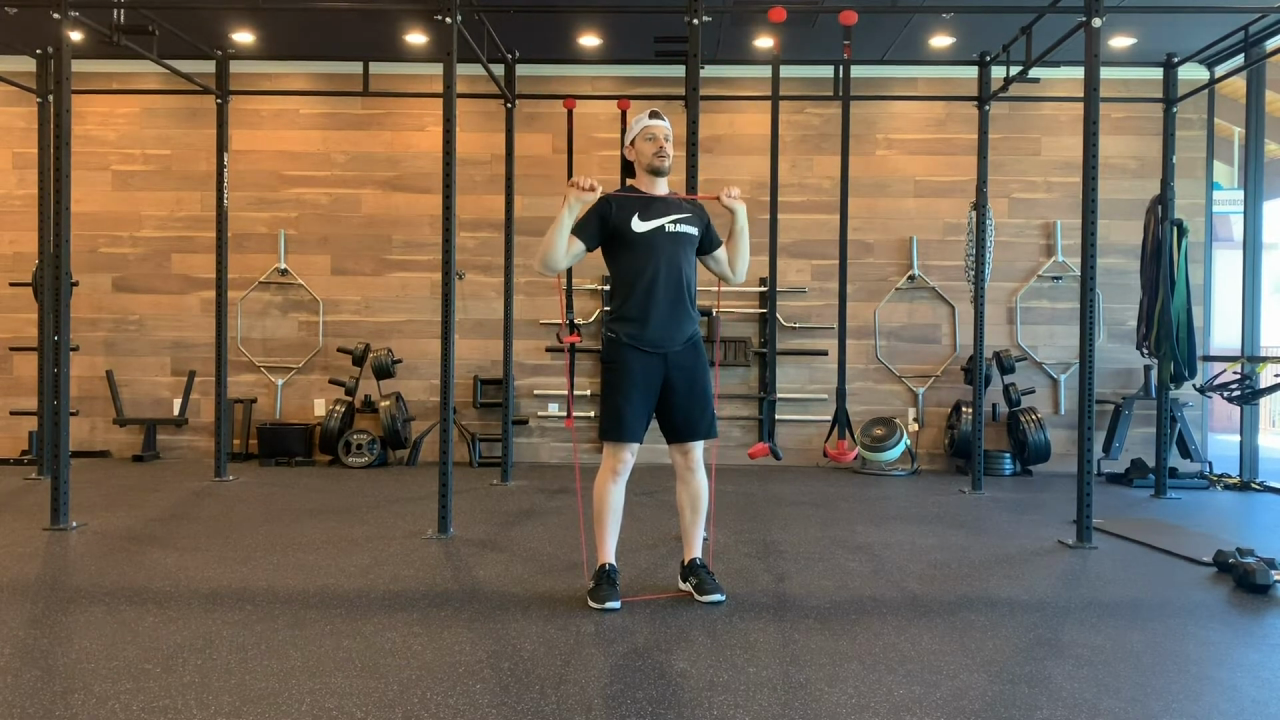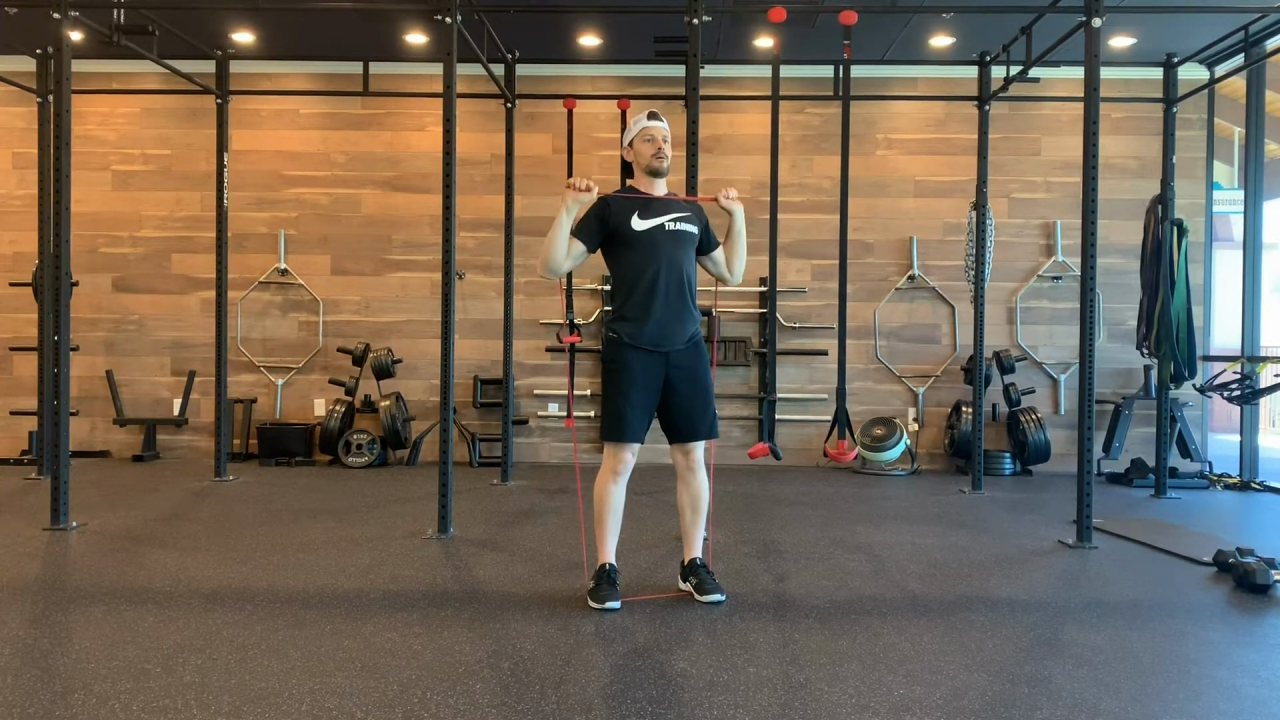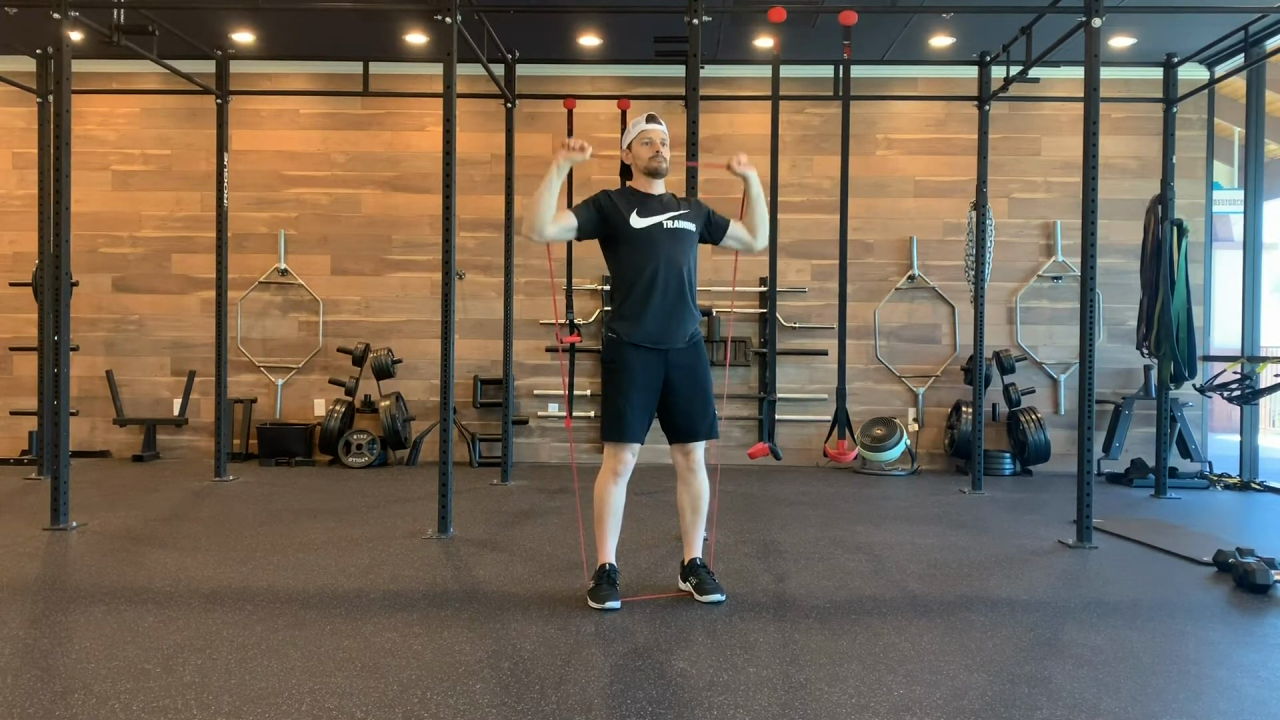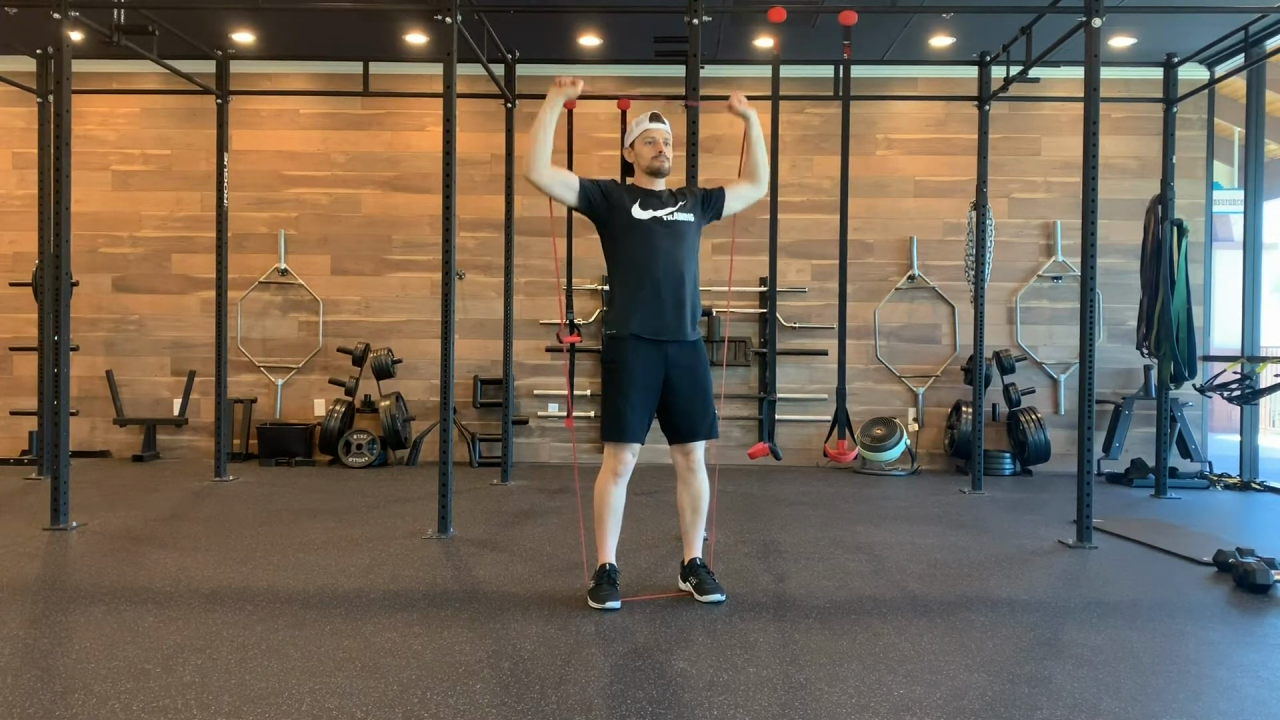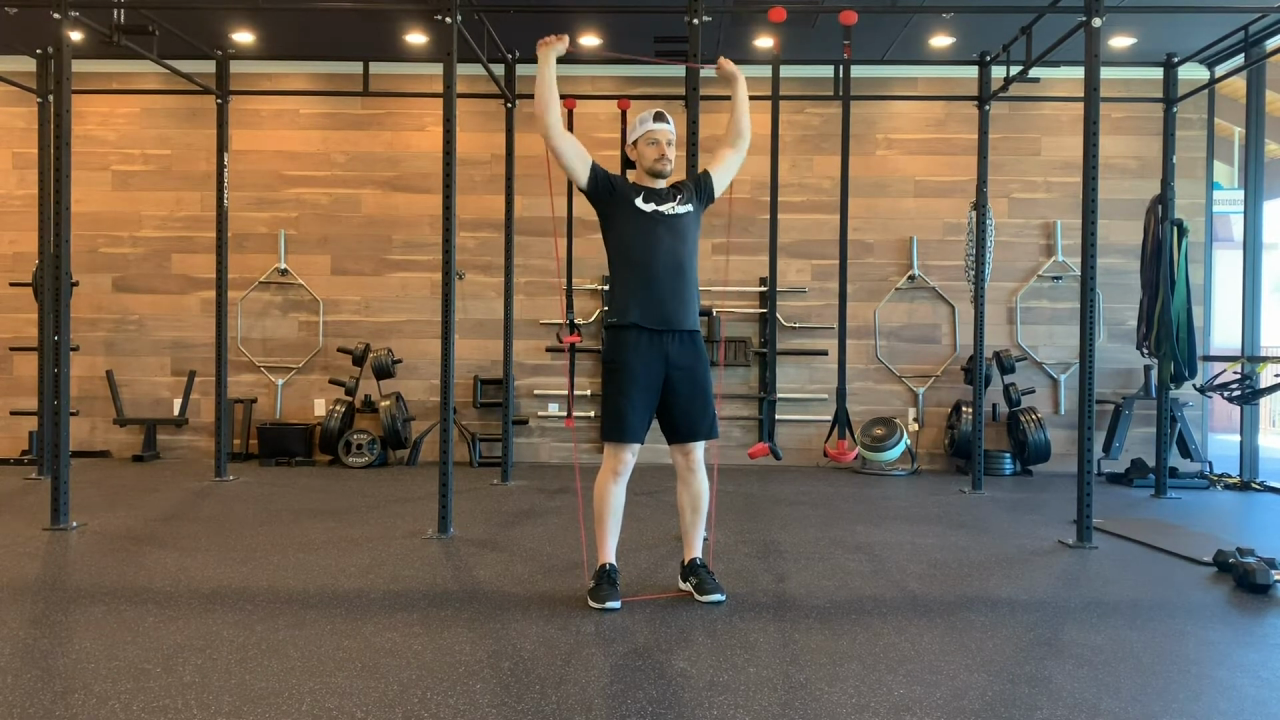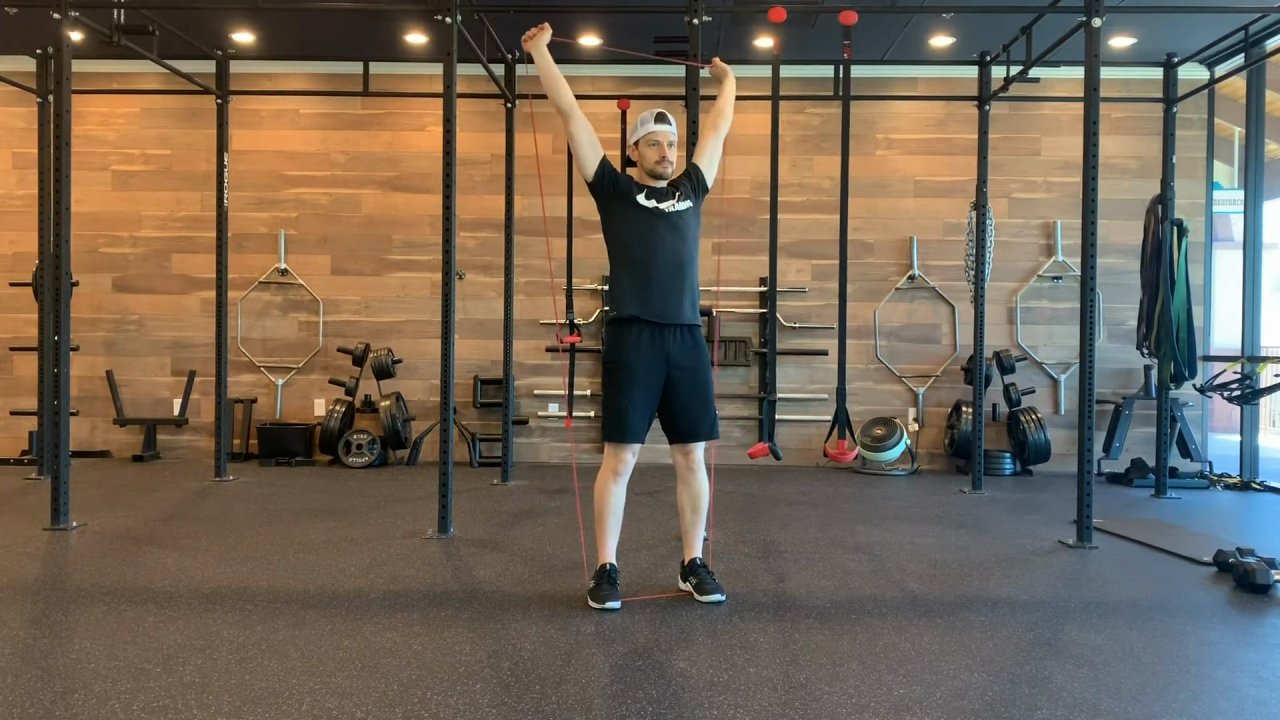
dt=0.2s
person 1, frame 1
left shoulder: (693, 212)
right shoulder: (611, 208)
left elbow: (735, 271)
right elbow: (549, 263)
left wrist: (740, 215)
right wrist: (569, 207)
left hip: (686, 349)
right hip: (630, 349)
left knee: (690, 458)
right knee: (618, 460)
left ankle: (693, 564)
right ankle: (605, 569)
person 1, frame 2
left shoulder: (692, 211)
right shoulder: (610, 208)
left elbow: (730, 273)
right elbow: (551, 267)
left wrist: (737, 217)
right wrist: (567, 208)
left hip: (687, 348)
right hip: (630, 349)
left knee: (691, 458)
right knee: (619, 460)
left ankle: (693, 563)
right ankle: (606, 569)
person 1, frame 3
left shoulder: (692, 210)
right shoulder: (609, 205)
left elbow: (756, 240)
right elbow: (537, 229)
left wrist: (752, 183)
right wrist: (558, 168)
left hip: (686, 347)
right hip: (630, 349)
left knee: (692, 458)
right knee: (619, 460)
left ankle: (693, 563)
right ankle: (605, 569)
person 1, frame 4
left shoulder: (693, 202)
right shoulder: (609, 198)
left elbow: (757, 185)
right elbow: (536, 172)
left wrist: (750, 119)
right wrist: (554, 102)
left hip: (686, 346)
right hip: (630, 347)
left knee: (691, 457)
right knee: (619, 459)
left ankle: (692, 564)
right ankle: (605, 569)
person 1, frame 5
left shoulder: (692, 195)
right shoulder: (612, 192)
left elbow: (738, 145)
right elbow: (553, 133)
left wrist: (738, 83)
right wrist: (547, 60)
left hip: (687, 343)
right hip: (631, 344)
left knee: (691, 458)
right knee: (619, 459)
left ankle: (693, 563)
right ankle: (606, 568)
person 1, frame 6
left shoulder: (690, 188)
right shoulder: (614, 189)
left elbow: (718, 128)
right elbow: (570, 112)
left wrist: (727, 79)
right wrist: (541, 52)
left hip: (687, 341)
right hip: (632, 341)
left knee: (691, 458)
right knee: (620, 459)
left ankle: (693, 563)
right ankle: (605, 568)
